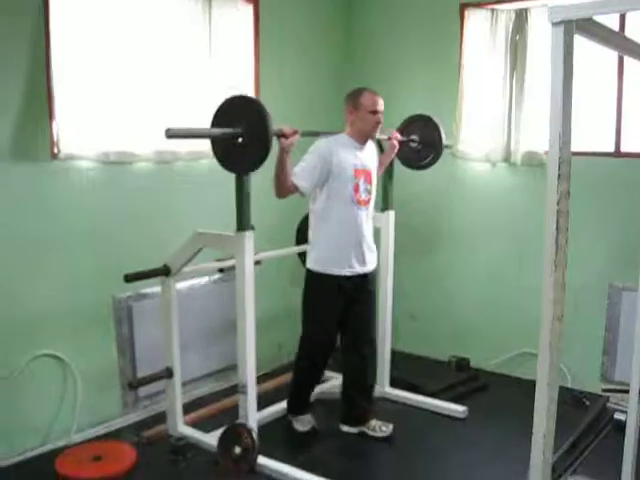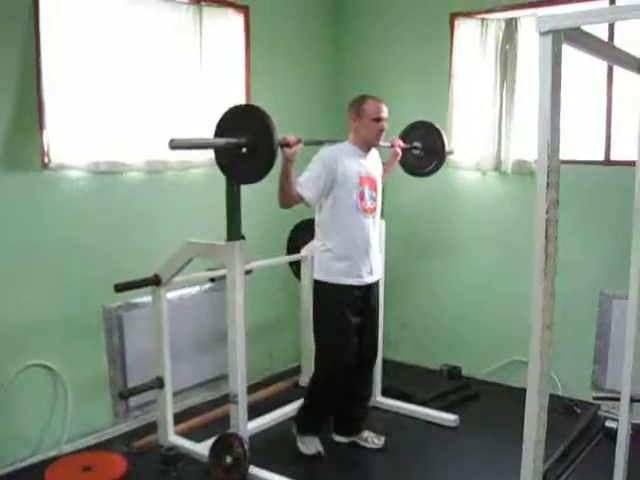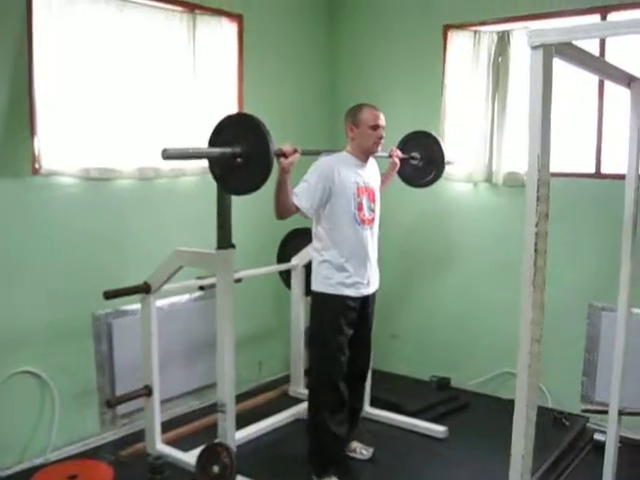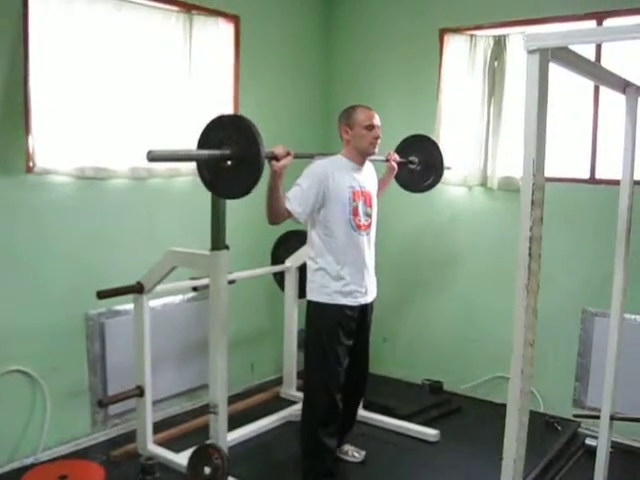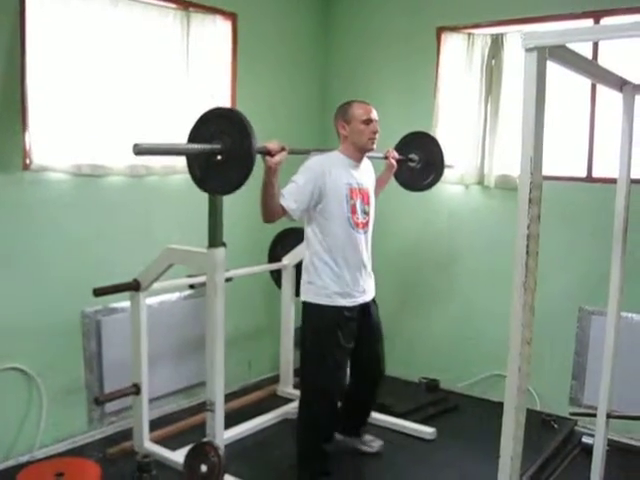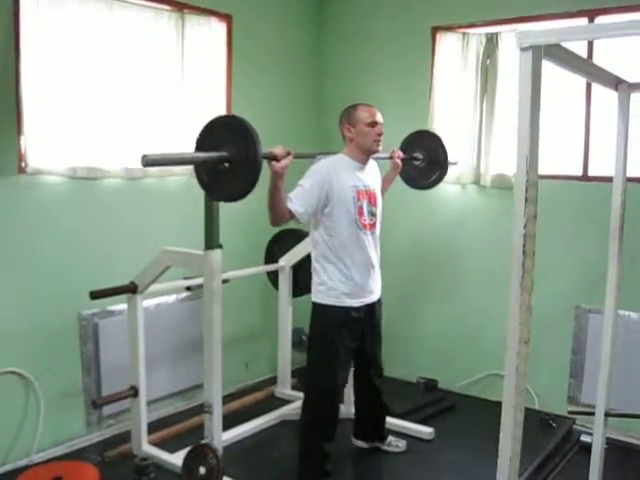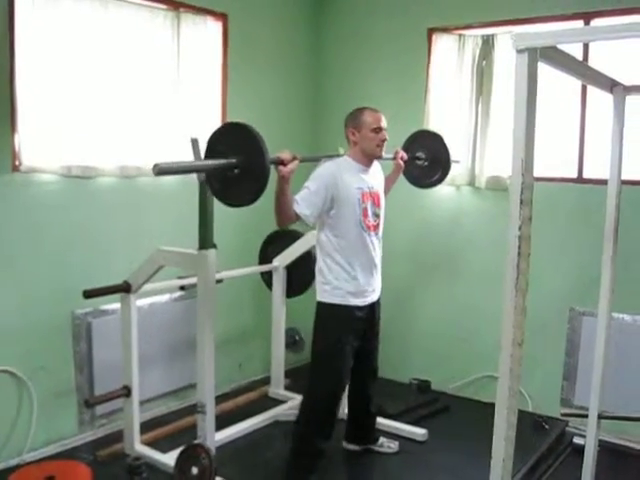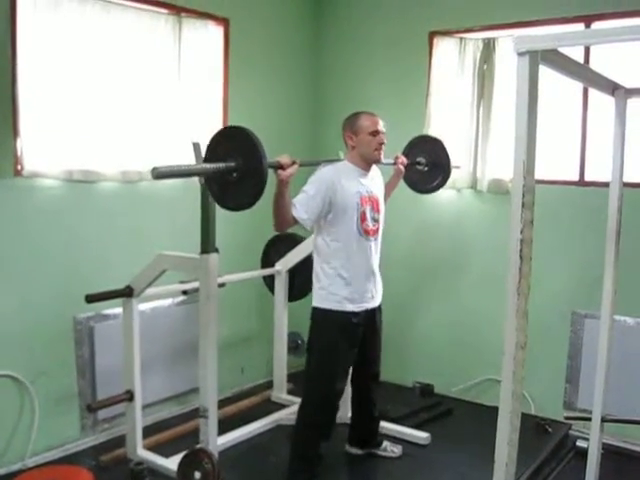
dt=0.3s
person 1, frame 1
left shoulder: (370, 150)
right shoulder: (327, 149)
right elbow: (284, 190)
left wrist: (390, 153)
right wrist: (284, 151)
left hip: (364, 266)
right hip: (328, 268)
left knee: (362, 346)
right knee: (317, 345)
left ankle: (357, 416)
right ankle: (298, 408)
person 1, frame 2
left shoulder: (373, 157)
right shoulder: (331, 158)
right elbow: (289, 200)
left wrist: (394, 159)
right wrist: (288, 161)
left hip: (368, 275)
right hip: (336, 278)
left knee: (364, 358)
right knee: (336, 360)
left ankle: (350, 425)
right ankle: (306, 425)
person 1, frame 3
left shoulder: (371, 167)
right shoulder: (328, 168)
right elbow: (284, 211)
left wrist: (392, 169)
right wrist: (284, 171)
left hip: (366, 286)
right hip: (333, 289)
left knee: (356, 372)
right knee: (329, 378)
left ankle: (343, 437)
person 1, frame 4
left shoulder: (368, 171)
right shoulder: (323, 171)
right elbow: (277, 216)
left wrist: (390, 174)
right wrist: (276, 175)
left hip: (363, 294)
right hip: (330, 298)
left knee: (355, 380)
right knee: (325, 387)
left ankle: (337, 440)
person 1, frame 5
left shoulder: (366, 169)
right shoulder: (320, 168)
right elbow: (272, 213)
left wrist: (389, 171)
right wrist: (271, 171)
left hip: (364, 292)
right hip: (328, 298)
left knee: (371, 370)
right knee: (322, 387)
left ankle: (349, 427)
person 1, frame 6
left shoulder: (371, 169)
right shoulder: (326, 172)
right elbow: (280, 217)
left wrist: (394, 170)
right wrist: (277, 176)
left hip: (370, 293)
right hip: (336, 299)
left knee: (371, 373)
right knee: (325, 387)
left ankle: (370, 432)
person 1, frame 7
left shoulder: (375, 171)
right shoulder: (331, 173)
right elbow: (286, 219)
left wrist: (397, 170)
right wrist: (283, 180)
left hip: (369, 293)
right hip: (338, 298)
left knee: (365, 374)
right knee: (326, 384)
left ankle: (360, 434)
person 1, frame 8
left shoulder: (374, 176)
right shoulder: (329, 178)
right elbow: (284, 223)
left wrist: (398, 175)
right wrist: (282, 184)
left hip: (370, 299)
right hip: (336, 304)
left knee: (367, 378)
right knee: (323, 391)
left ankle: (364, 438)
